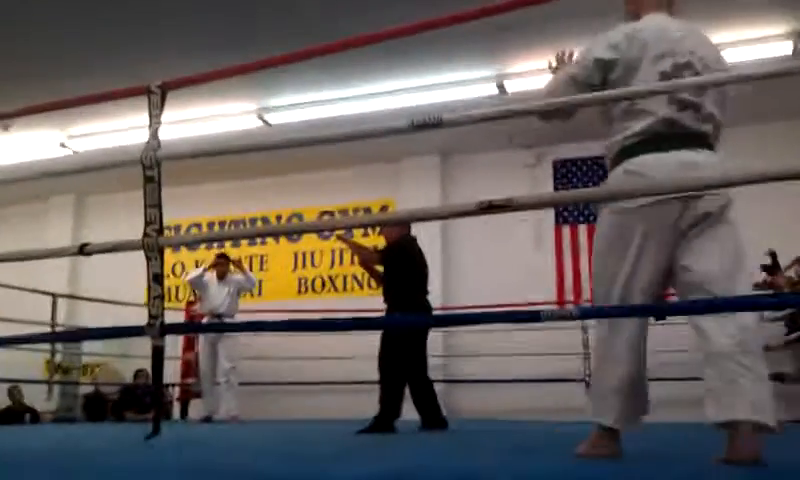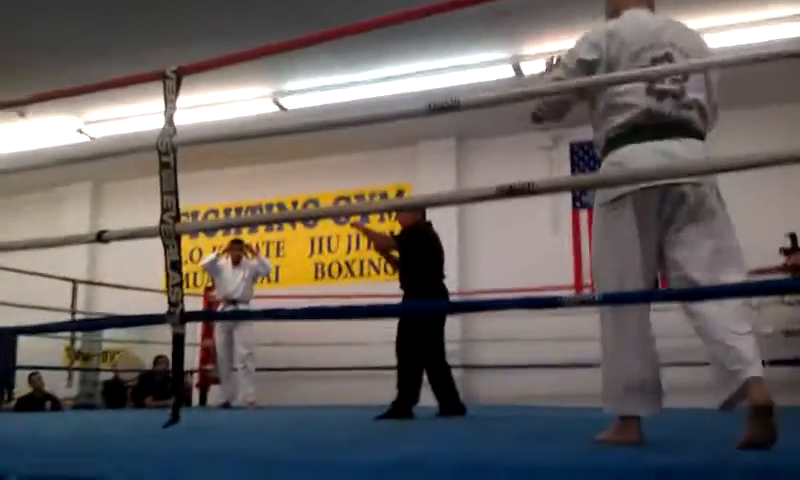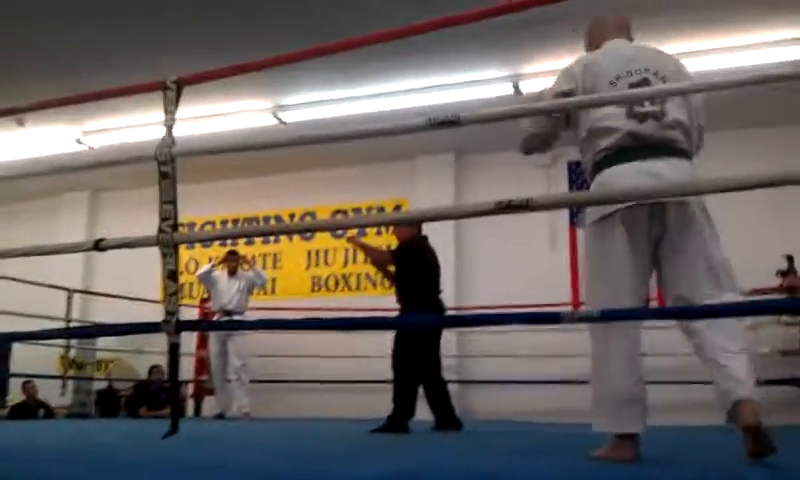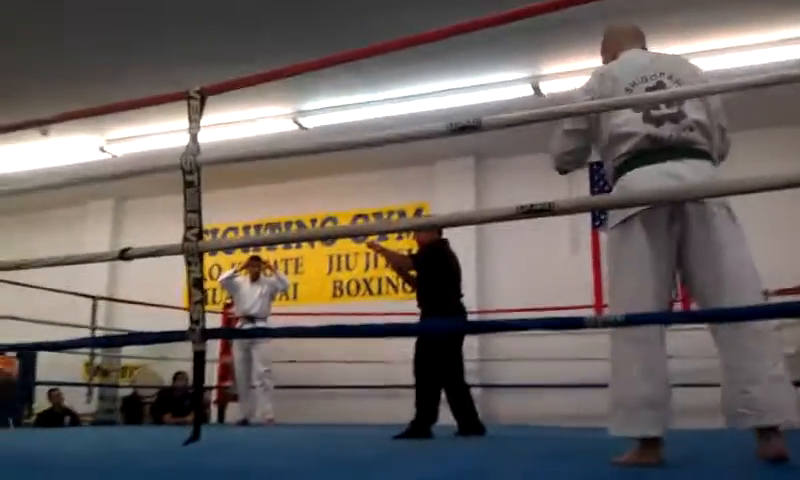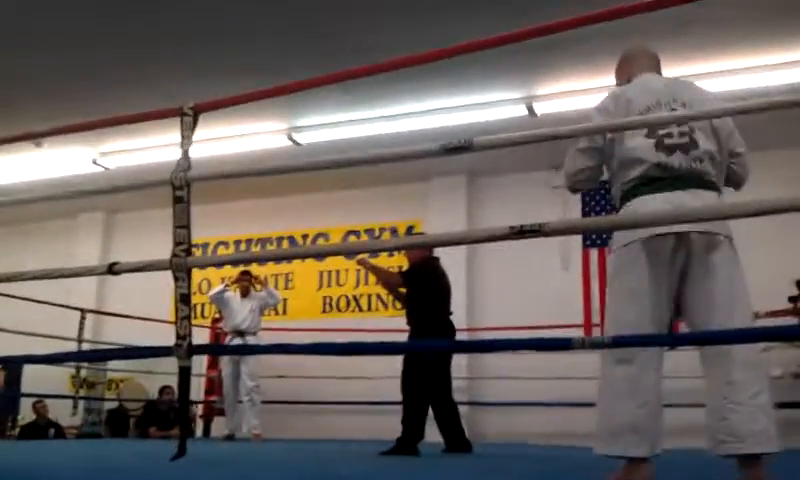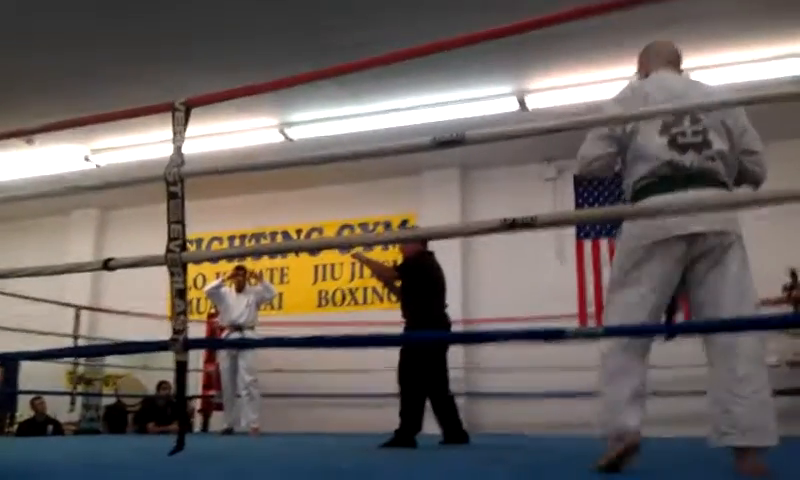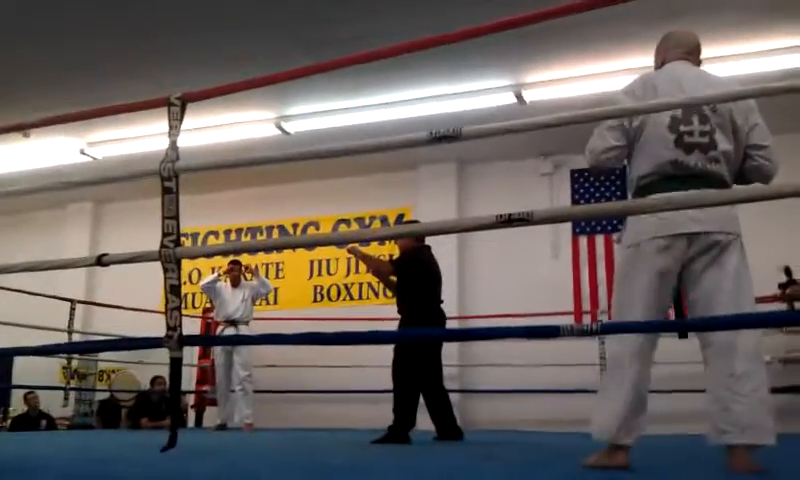
dt=0.2s
person 1, frame 1
left shoulder: (621, 39)
right shoulder: (709, 47)
left elbow: (555, 104)
left wrist: (562, 74)
left hip: (644, 176)
right hip: (703, 171)
left knee: (621, 306)
right knee: (723, 300)
left ankle: (608, 431)
right ankle: (743, 429)
person 1, frame 2
left shoulder: (603, 38)
right shoulder: (692, 38)
left elbow: (546, 105)
right elbow: (708, 112)
left wrist: (553, 75)
left hip: (631, 166)
right hip: (690, 159)
left knee: (624, 296)
right knee: (711, 282)
left ankle: (628, 418)
right ankle: (752, 383)
person 1, frame 3
left shoulder: (584, 69)
right shoulder: (672, 64)
left elbow: (533, 137)
right elbow: (696, 135)
left wrist: (550, 105)
left hip: (618, 186)
right hip: (678, 179)
left knee: (615, 312)
right knee: (708, 297)
left ankle: (624, 435)
right ankle: (744, 402)
person 1, frame 4
left shoulder: (601, 80)
right shoulder: (688, 69)
left elbow: (565, 156)
right elbow: (721, 143)
left wrist: (596, 139)
left hip: (640, 190)
right hip: (700, 183)
left knee: (638, 316)
right knee: (738, 304)
left ankle: (647, 439)
person 1, frame 5
left shoulder: (614, 102)
right shoulder: (704, 98)
left elbow: (577, 176)
right elbow: (739, 171)
left wrist: (615, 165)
left hip: (645, 218)
right hip: (704, 215)
left knee: (632, 340)
right knee: (729, 335)
person 1, frame 6
left shoulder: (631, 96)
right shoulder: (720, 99)
left elbow: (591, 163)
right elbow: (755, 169)
left wrist: (628, 158)
left hip: (656, 216)
right hip: (714, 215)
left knee: (627, 325)
right knee: (733, 331)
left ankle: (624, 429)
person 1, frame 7
left shoulder: (640, 88)
right shoulder: (733, 93)
left elbow: (601, 155)
right elbow: (764, 166)
left hip: (656, 218)
right hip: (715, 217)
left knee: (631, 334)
right knee: (732, 330)
left ankle: (616, 442)
right ankle: (741, 446)
person 2, frame 1
left shoulder: (403, 247)
right shoulder: (406, 251)
left elbow: (373, 257)
right elbow: (392, 282)
left wrist: (347, 241)
right wrist: (370, 269)
left hip: (405, 317)
right hip: (412, 317)
left knee: (392, 367)
right knee: (415, 370)
left ankle: (385, 420)
right ankle: (433, 418)
person 2, frame 2
left shoulder: (418, 232)
right shoulder: (423, 236)
left elbow: (389, 243)
right elbow: (408, 268)
left wrist: (362, 228)
right wrist: (386, 255)
left hip: (423, 302)
right hip: (429, 302)
left knee: (410, 353)
right knee: (432, 356)
left ankle: (403, 406)
right ankle: (451, 404)
person 2, frame 3
left shoulder: (414, 247)
right shoulder: (418, 250)
left elbow: (386, 257)
right elbow: (406, 281)
left wrist: (358, 243)
right wrist: (383, 270)
left hip: (419, 316)
right hip: (426, 316)
left knee: (406, 367)
right knee: (427, 370)
left ankle: (398, 420)
right ankle: (447, 419)
person 2, frame 4
left shoulder: (435, 251)
right shoulder: (440, 254)
left elbow: (405, 262)
right elbow: (426, 285)
left wrist: (379, 249)
right wrist: (403, 274)
left hip: (440, 320)
right hip: (448, 320)
left knee: (428, 372)
right knee: (450, 375)
left ankle: (422, 425)
right ankle: (470, 424)
person 2, frame 5
left shoulder: (425, 268)
right shoulder: (431, 271)
left elbow: (396, 279)
right elbow: (416, 303)
left wrist: (368, 265)
right wrist: (393, 291)
left hip: (429, 338)
right hip: (436, 338)
left knee: (416, 389)
right knee: (438, 392)
left ankle: (408, 443)
right ankle: (457, 442)
person 2, frame 6
left shoulder: (419, 262)
right shoulder: (426, 265)
left elbow: (390, 273)
right elbow: (411, 296)
left wrist: (363, 259)
right wrist: (388, 285)
left hip: (424, 331)
right hip: (432, 331)
left knee: (412, 383)
right knee: (435, 385)
left ankle: (406, 435)
right ankle: (455, 433)
person 2, frame 7
left shoulder: (415, 257)
right shoulder: (423, 258)
left elbow: (386, 267)
right elbow: (407, 290)
left wrist: (358, 253)
right wrist: (383, 278)
left hip: (419, 325)
right hip: (428, 325)
left knee: (406, 377)
right knee: (430, 380)
left ankle: (400, 430)
right ankle: (448, 429)
person 3, frame 1
left shoulder: (235, 280)
right shoulder: (206, 280)
left elbow: (252, 284)
right elbow: (190, 279)
left wrist: (241, 269)
right wrist: (207, 268)
right hip: (208, 325)
left knee: (227, 369)
right knee: (206, 371)
left ankle: (231, 412)
right ankle: (210, 411)
person 3, frame 2
left shoulder: (250, 266)
right shoulder: (221, 266)
left elbow: (267, 269)
right elbow: (205, 264)
left wrist: (254, 254)
right wrist: (221, 252)
right hip: (224, 311)
left knee: (244, 355)
right knee: (223, 357)
left ankle: (248, 397)
right ankle: (228, 396)
person 3, frame 3
left shoulder: (246, 277)
right shoulder: (216, 277)
left elbow: (263, 280)
right elbow: (200, 275)
left wrist: (250, 265)
right wrist: (216, 263)
right hip: (218, 322)
left knee: (238, 366)
right knee: (218, 368)
left ankle: (243, 408)
right ankle: (223, 407)
person 3, frame 4
left shoulder: (268, 283)
right shoulder: (239, 283)
left elbow: (285, 285)
right elbow: (222, 280)
left wrist: (272, 269)
right wrist: (239, 269)
left hip: (259, 328)
right hip: (242, 328)
left knee: (262, 372)
right knee: (241, 374)
left ankle: (267, 414)
right ankle: (246, 413)
person 3, frame 5
left shoulder: (259, 298)
right shoulder: (229, 298)
left elbow: (276, 300)
right elbow: (212, 296)
left wrist: (263, 285)
right wrist: (230, 284)
left hip: (249, 343)
right hip: (231, 343)
left knee: (250, 387)
right knee: (229, 388)
left ankle: (254, 429)
right ankle: (232, 428)
person 3, frame 6
left shoulder: (254, 293)
right shoulder: (224, 293)
left elbow: (271, 294)
right elbow: (208, 291)
left wrist: (259, 280)
right wrist: (225, 279)
left hip: (246, 338)
right hip: (228, 337)
left knee: (248, 381)
right knee: (227, 383)
left ankle: (253, 423)
right ankle: (230, 423)
person 3, frame 7
left shoulder: (250, 287)
right shoulder: (219, 288)
left elbow: (267, 288)
right elbow: (204, 285)
left wrist: (255, 273)
right wrist: (221, 273)
left hip: (241, 333)
right hip: (223, 333)
left knee: (243, 376)
right knee: (222, 378)
left ankle: (246, 419)
right ankle: (223, 418)
